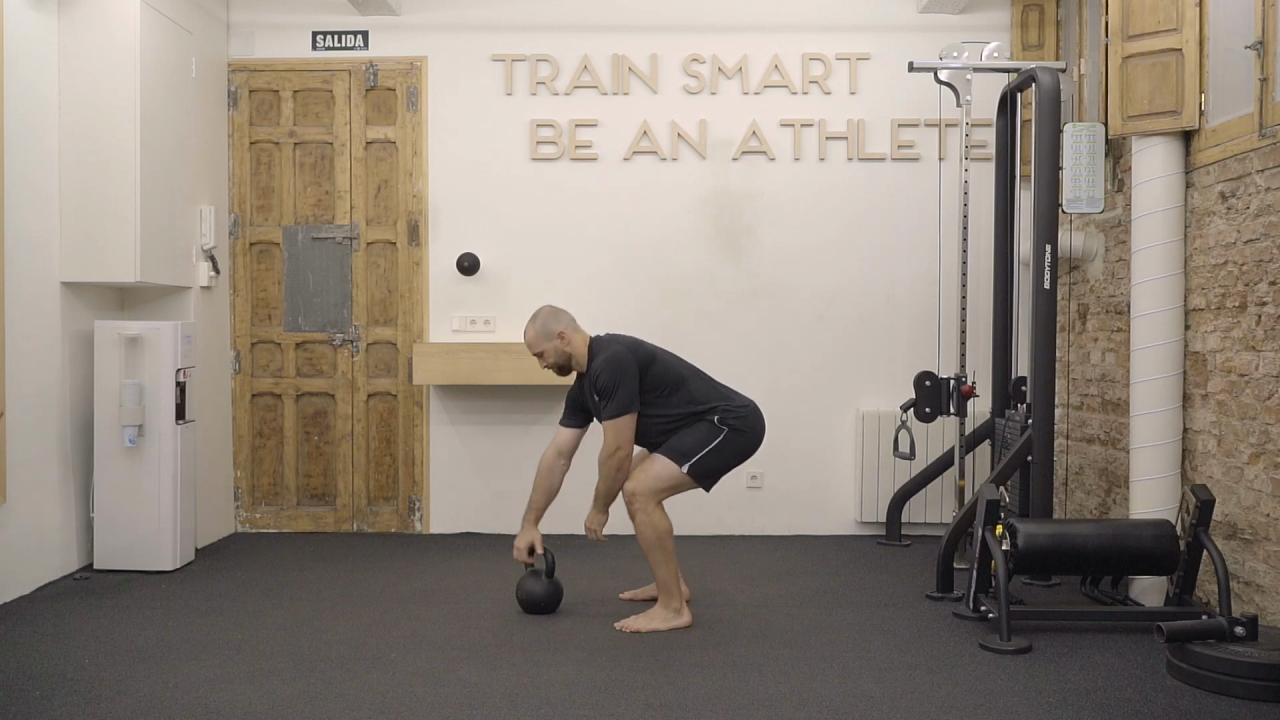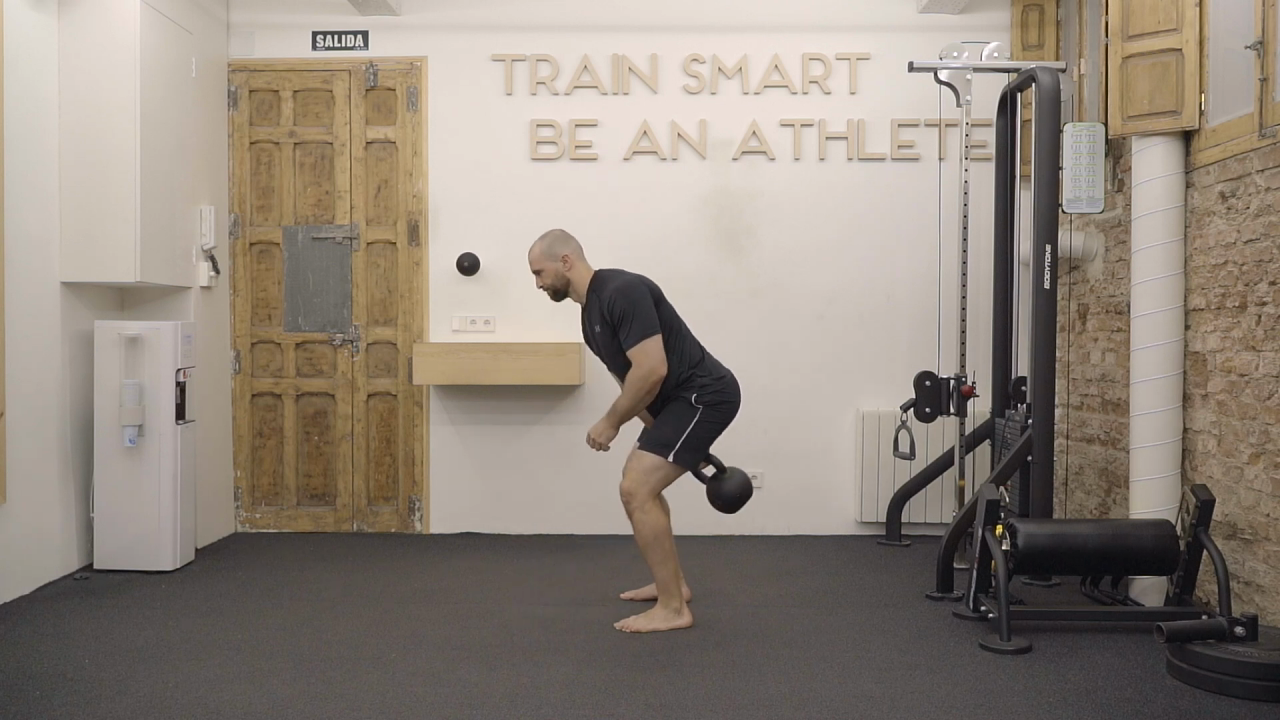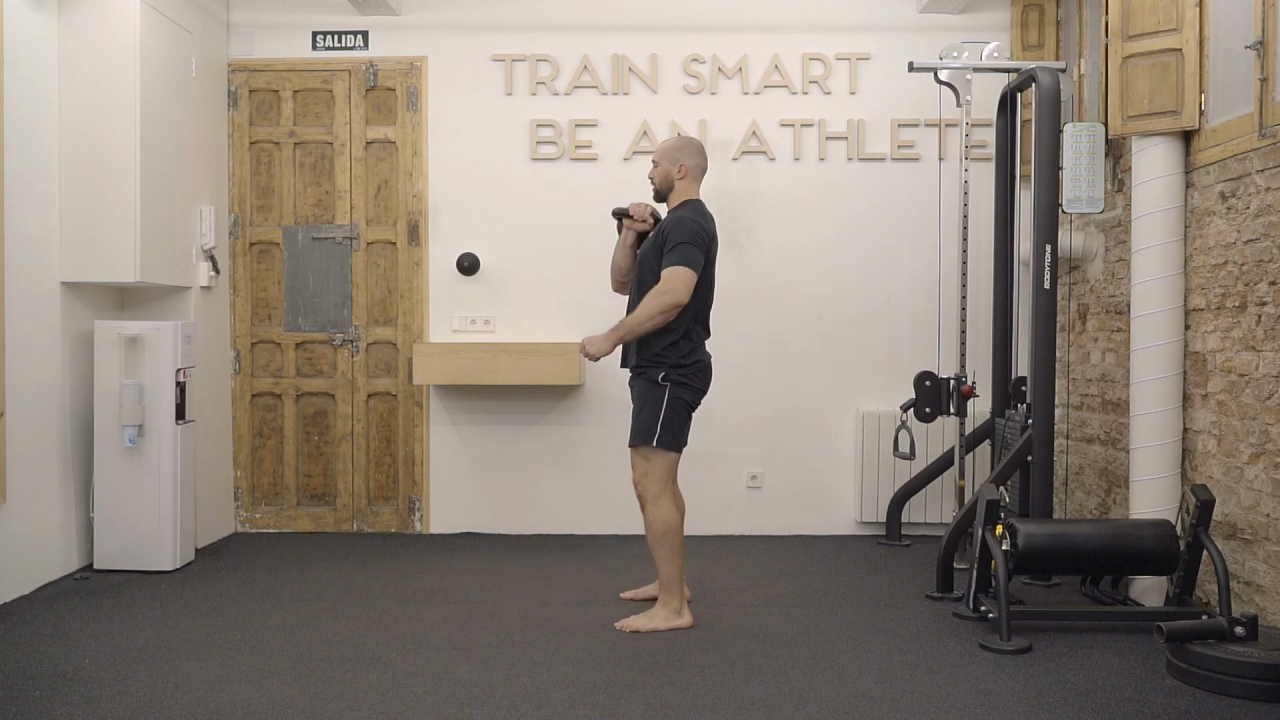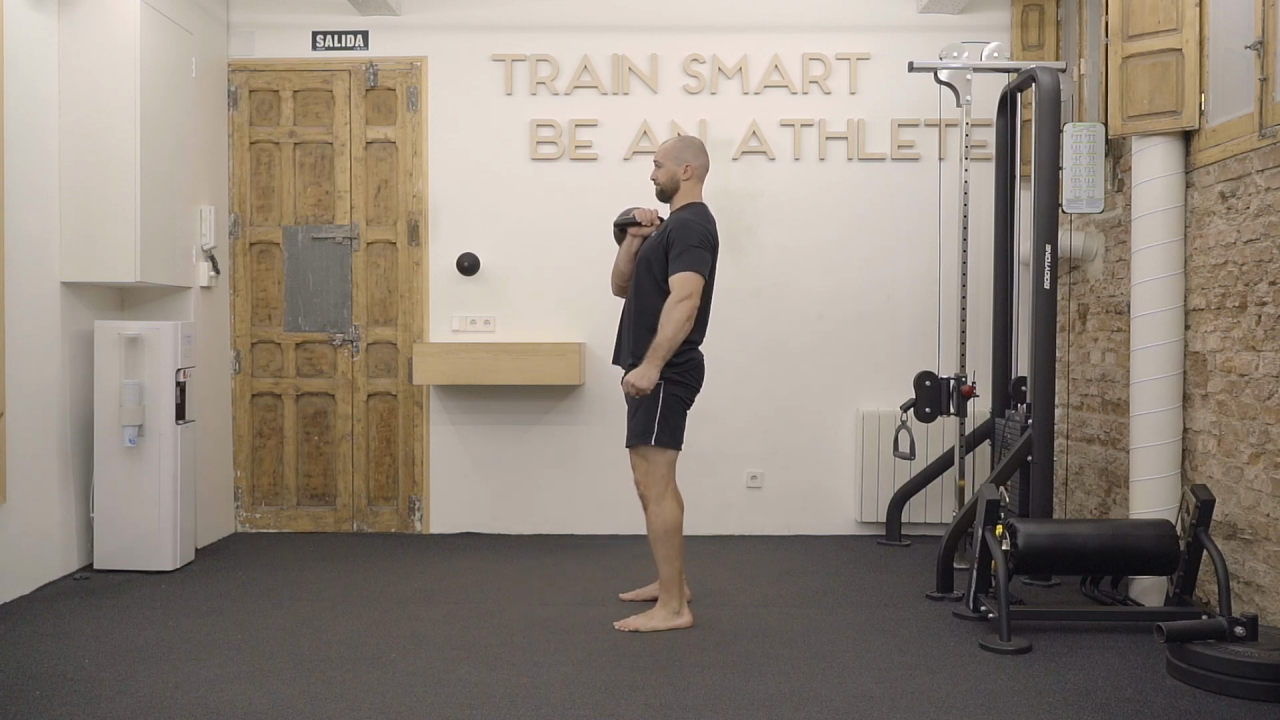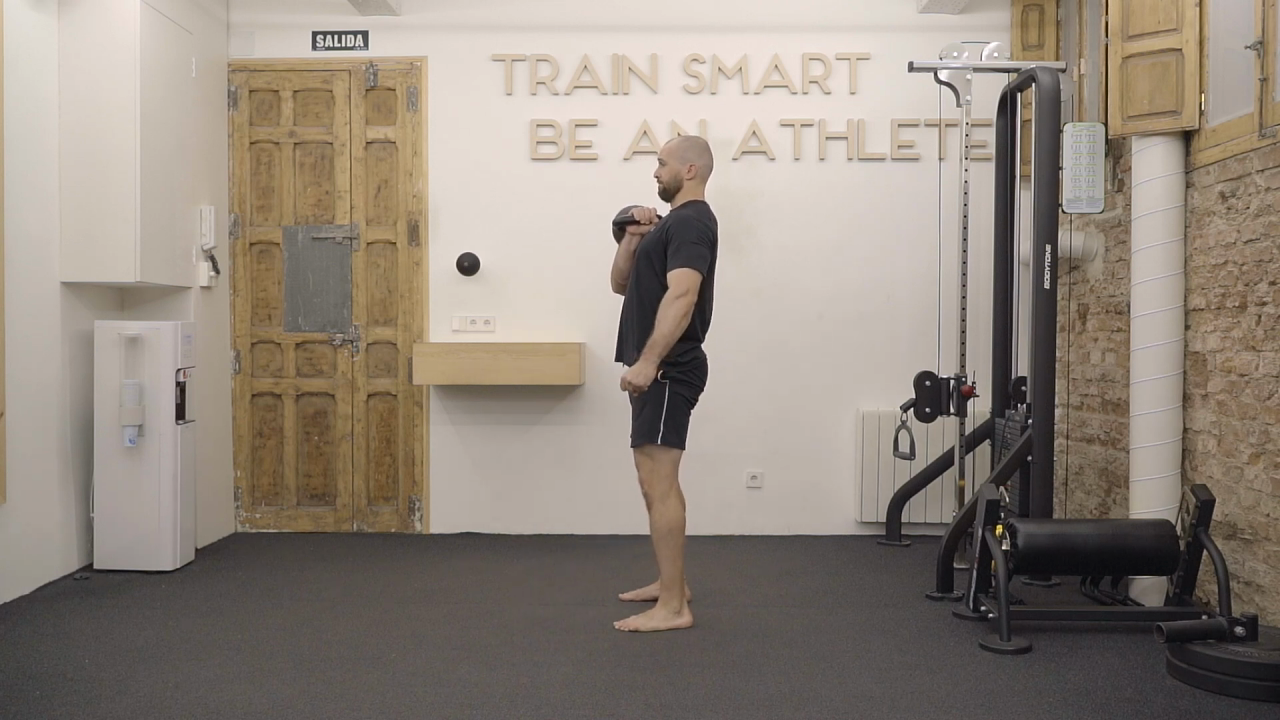
dt=1s
person 1, frame 1
left shoulder: (613, 363)
right shoulder: (585, 384)
left elbow: (618, 451)
right elbow: (557, 456)
left wrist: (599, 510)
right wrist: (530, 523)
left hip: (732, 424)
right hip: (716, 422)
left knee: (639, 491)
right knee: (637, 483)
left ankle: (672, 608)
right ankle: (672, 583)
person 1, frame 2
left shoulder: (622, 292)
right shoulder: (592, 311)
left elbow: (651, 371)
right elbow: (635, 381)
left wrist: (609, 423)
right wrist: (664, 440)
left hip: (704, 396)
right hip: (687, 397)
left knee: (635, 489)
right knee: (640, 482)
left ankle: (672, 608)
right ankle: (673, 584)
person 1, frame 3
left shoulder: (687, 222)
right shoulder: (673, 224)
left elbow: (673, 295)
right elbow: (623, 283)
left wrist: (610, 338)
right wrist: (631, 234)
left hip: (669, 371)
right hip: (664, 368)
left knee: (650, 484)
right knee: (658, 482)
left ankle: (672, 607)
right ankle: (672, 583)
person 1, frame 4
left shoulder: (691, 225)
right shoulder: (671, 226)
left elbow: (684, 300)
right elbow: (623, 287)
left wrist: (651, 365)
right wrist: (634, 240)
left hip: (664, 373)
right hip: (656, 369)
left knee: (653, 484)
right knee: (657, 482)
left ankle: (672, 607)
right ankle: (671, 583)
person 1, frame 5
left shoulder: (691, 221)
right shoulder: (672, 223)
left elbow: (681, 297)
right elbow: (622, 283)
left wrist: (647, 361)
right wrist: (633, 237)
left hip: (668, 370)
right hip: (660, 368)
left knee: (657, 483)
right knee: (659, 481)
left ankle: (673, 607)
right ankle: (672, 583)
